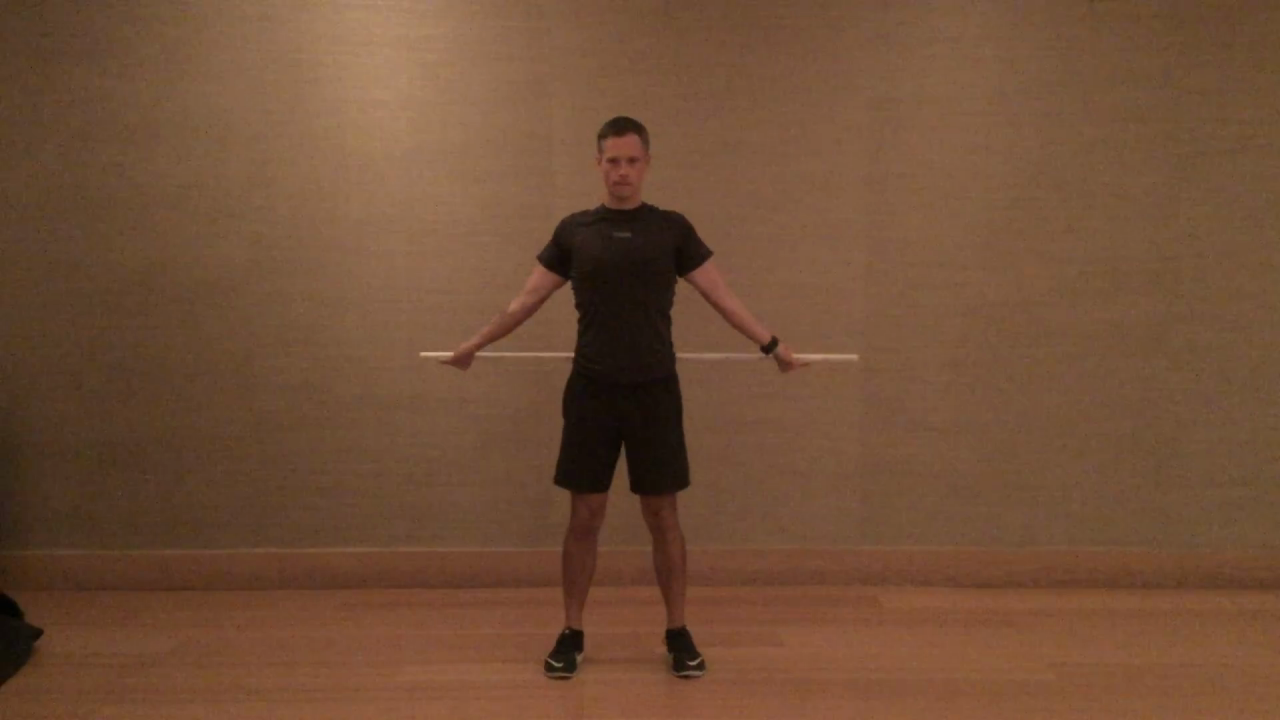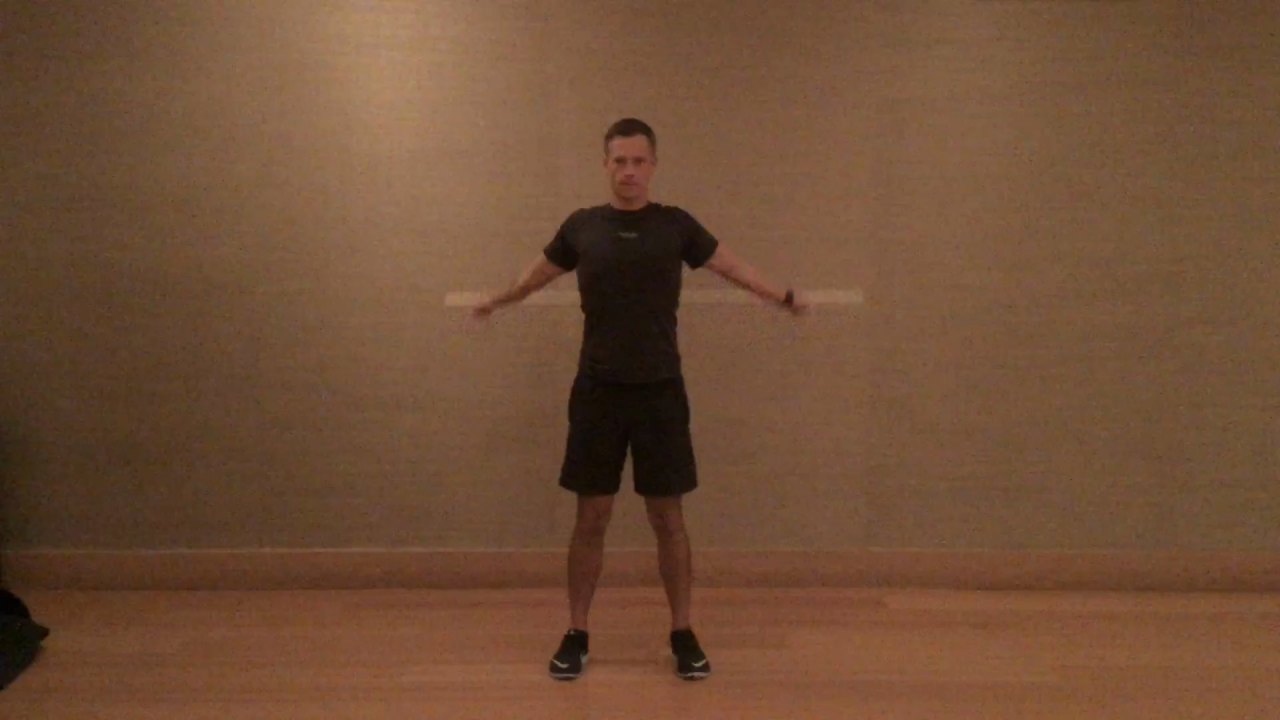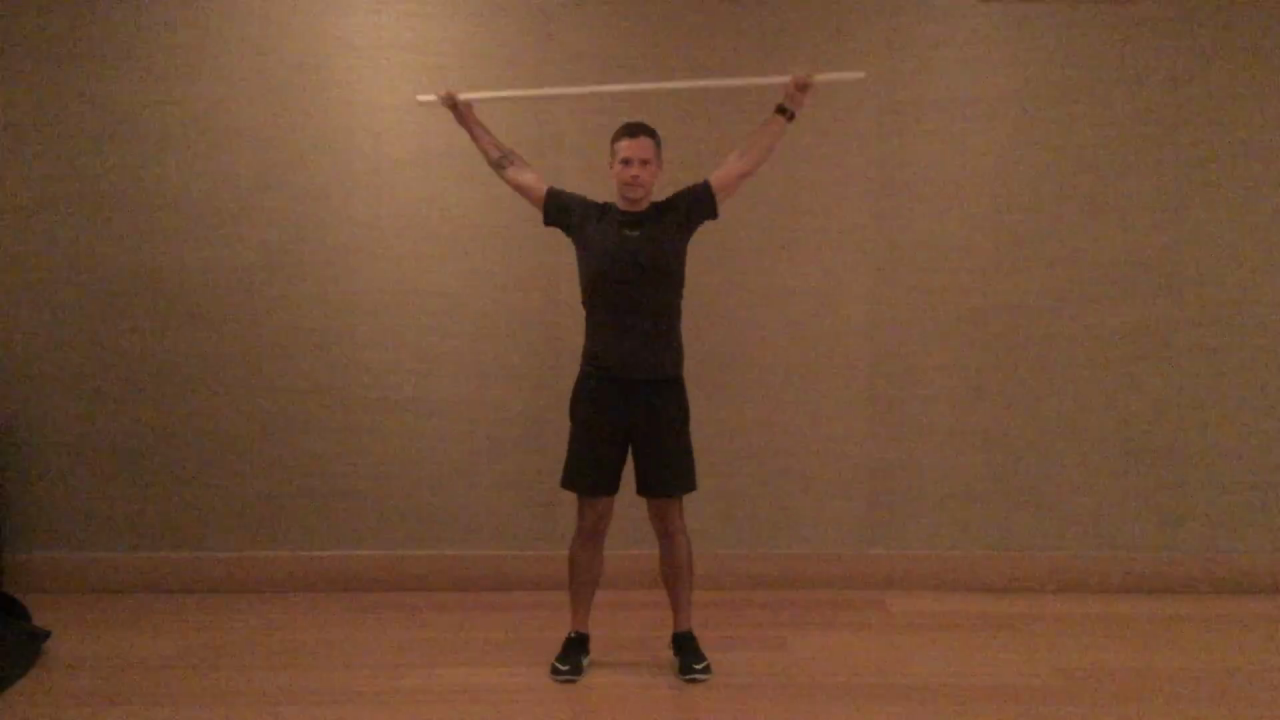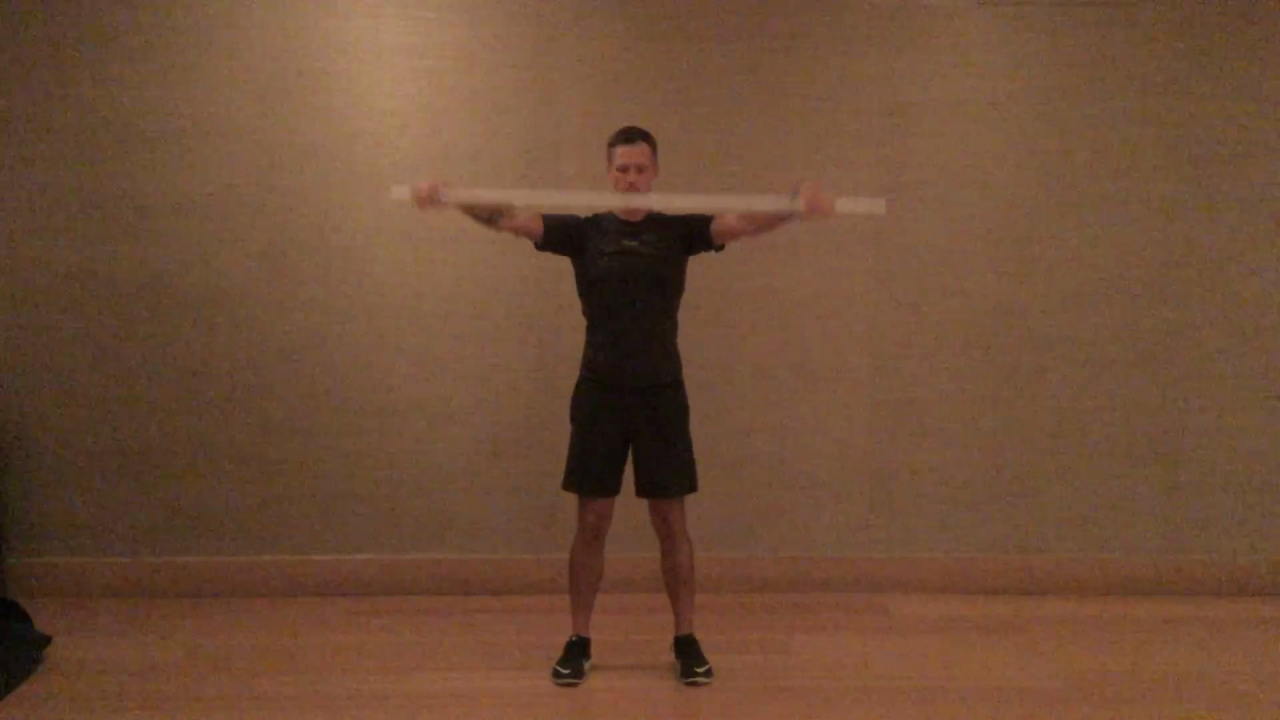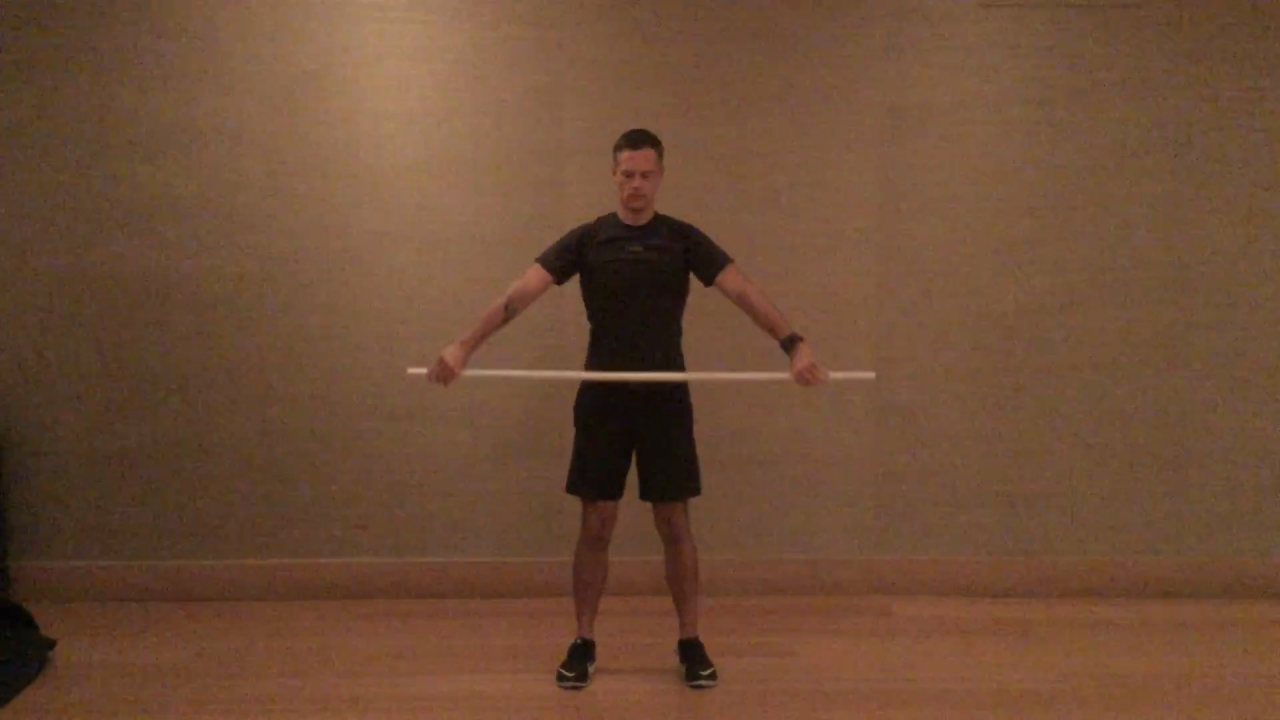
dt=0.4s
person 1, frame 1
left shoulder: (672, 227)
right shoulder: (575, 229)
left elbow: (720, 293)
right elbow: (529, 297)
left wrist: (771, 344)
right wrist: (477, 343)
left hip: (655, 390)
right hip: (591, 390)
left knee: (663, 516)
right knee: (584, 516)
left ankle: (678, 632)
right ankle: (572, 633)
person 1, frame 2
left shoulder: (676, 224)
right shoulder: (582, 226)
left elbow: (733, 265)
right elbow: (536, 273)
left wrist: (784, 296)
right wrist: (496, 301)
left hip: (660, 390)
right hip: (597, 390)
left knee: (668, 518)
right knee: (590, 518)
left ankle: (683, 634)
right ankle: (577, 635)
person 1, frame 3
left shoulder: (679, 216)
right shoulder: (582, 219)
left elbow: (743, 161)
right elbow: (514, 169)
left wrist: (787, 106)
right wrist: (466, 115)
left hip: (662, 390)
right hip: (599, 390)
left knee: (670, 520)
right knee: (591, 521)
left ankle: (684, 636)
right ankle: (578, 636)
person 1, frame 4
left shoulder: (679, 231)
right shoulder: (581, 231)
left elbow: (743, 222)
right elbow: (510, 217)
left wrist: (796, 206)
right wrist: (450, 196)
left hip: (662, 393)
right hip: (599, 393)
left knee: (671, 523)
right knee: (591, 522)
left ankle: (686, 640)
right ankle: (579, 641)
person 1, frame 5
left shoulder: (683, 238)
right shoulder: (586, 238)
left elbow: (741, 289)
right elbow: (524, 289)
left wrist: (793, 343)
right wrist: (466, 344)
left hip: (666, 397)
right hip: (602, 397)
left knee: (675, 525)
right knee: (595, 526)
left ankle: (690, 643)
right ankle: (584, 644)
